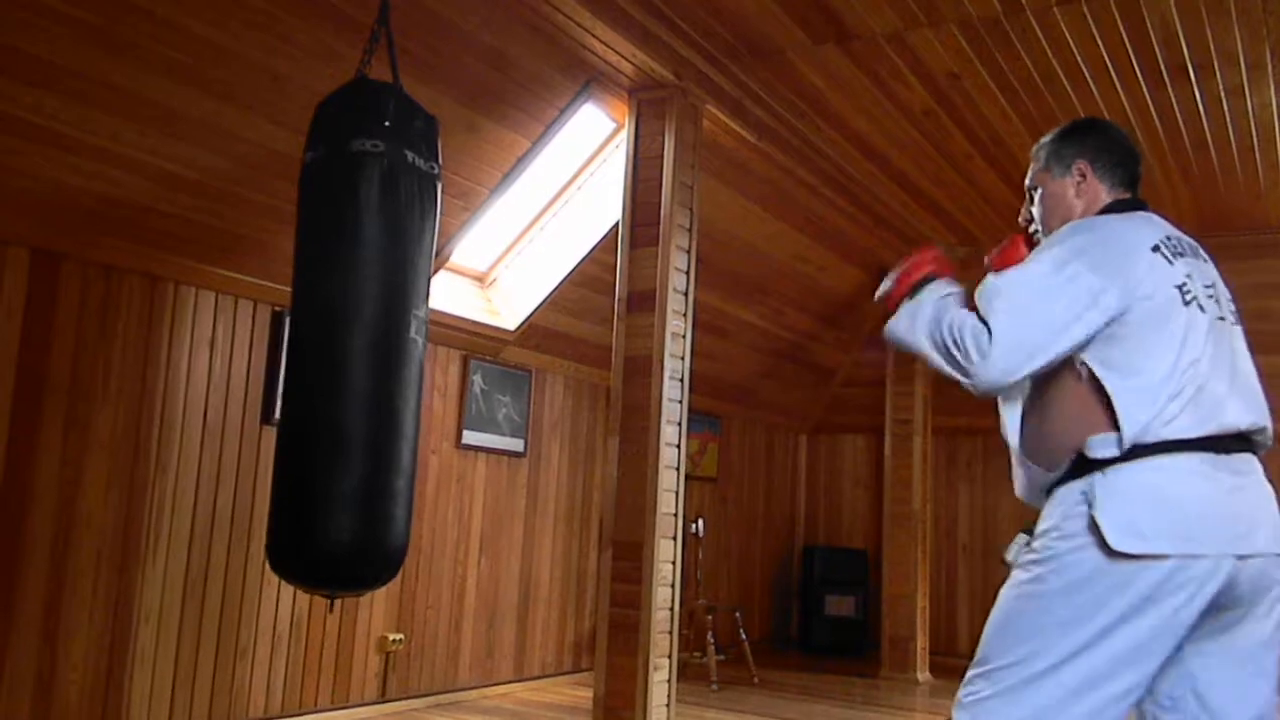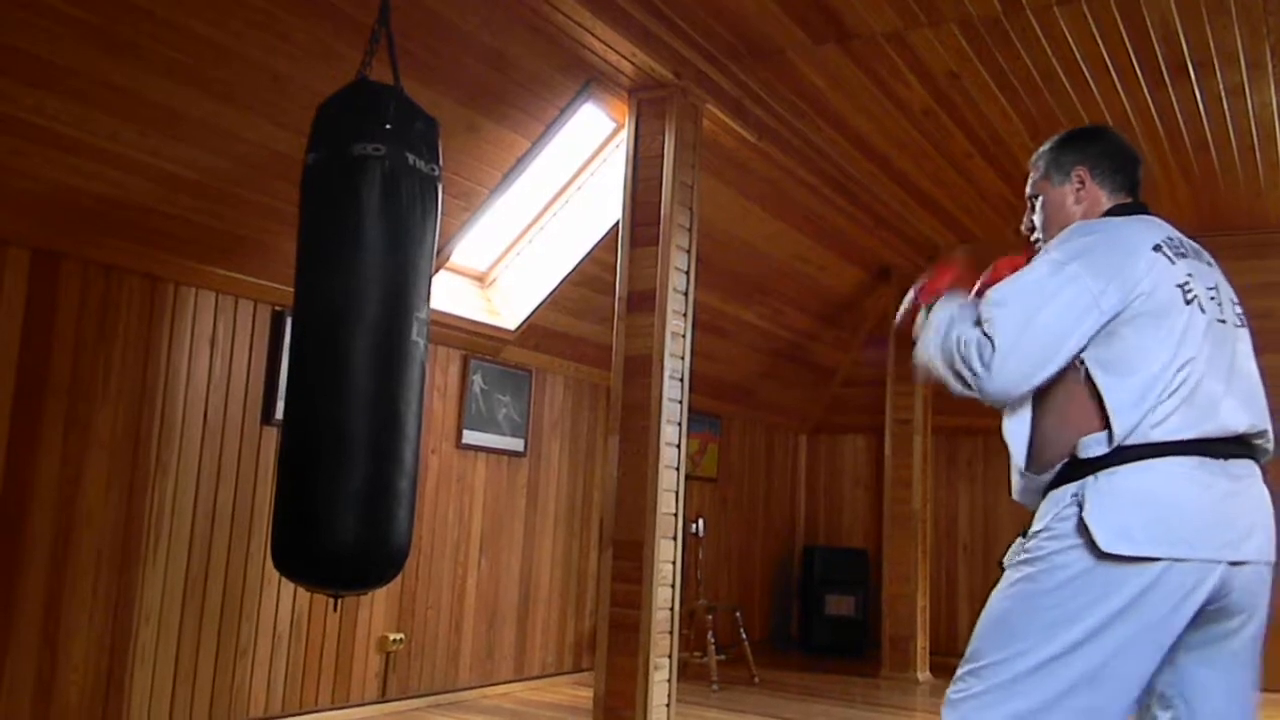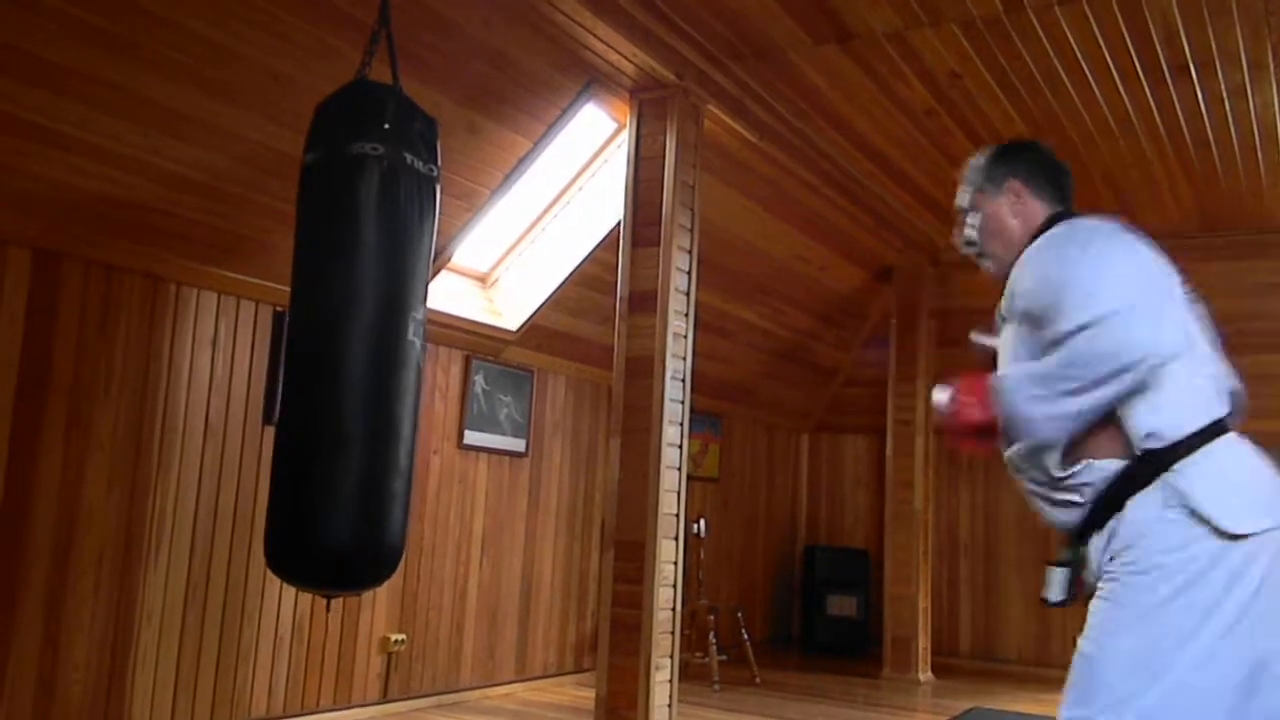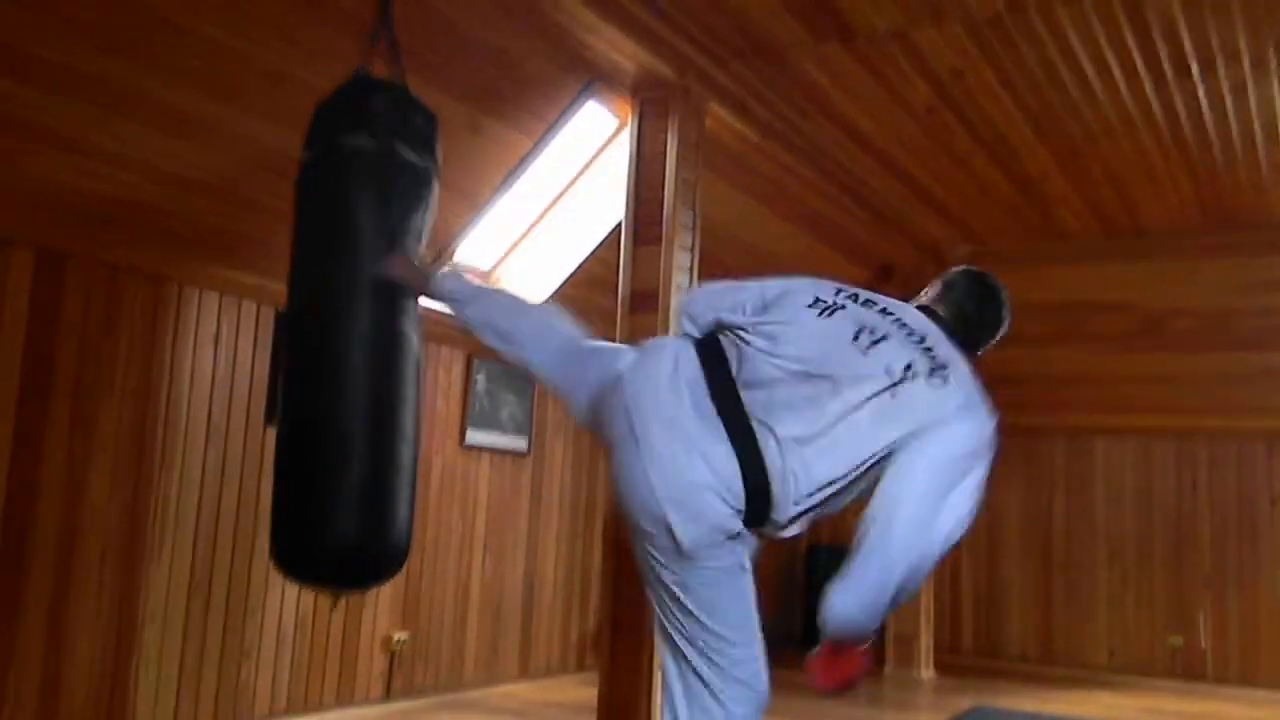
dt=0.7s
person 1, frame 1
left shoulder: (1092, 244)
right shoulder: (1186, 258)
left elbow: (990, 354)
left wrist: (923, 292)
right wrist: (1029, 282)
left hip: (1139, 511)
person 1, frame 2
left shoulder: (1093, 247)
right shoulder: (1195, 264)
left elbow: (994, 364)
left wrist: (944, 308)
right wrist: (1022, 298)
left hip: (1132, 518)
person 1, frame 3
left shoulder: (1065, 252)
right shoulder: (1059, 268)
left elbow: (1130, 339)
left wrist: (1007, 401)
left hip: (1197, 529)
right hip: (1203, 526)
person 1, frame 4
left shoulder: (834, 295)
right shoulder: (963, 414)
left elbow: (697, 309)
right elbow: (905, 539)
right wrist: (851, 636)
left hip: (652, 391)
right hip: (698, 494)
left knee: (559, 342)
left ankle: (426, 278)
